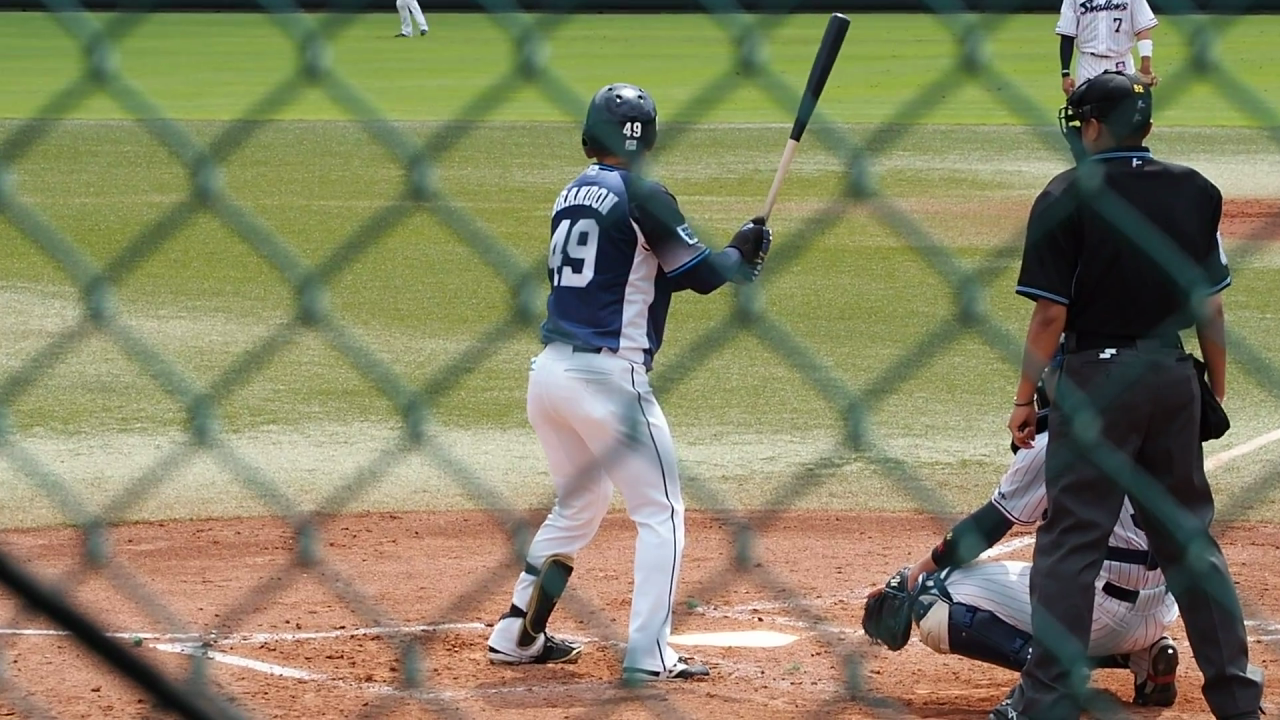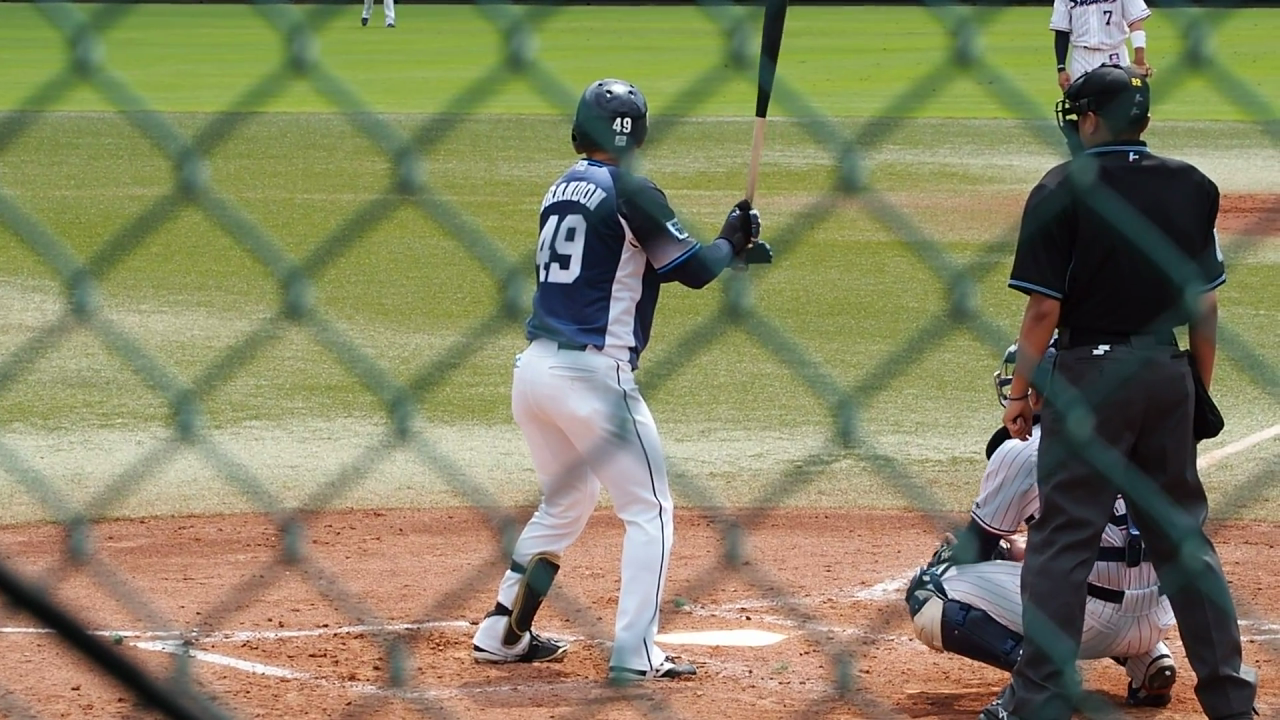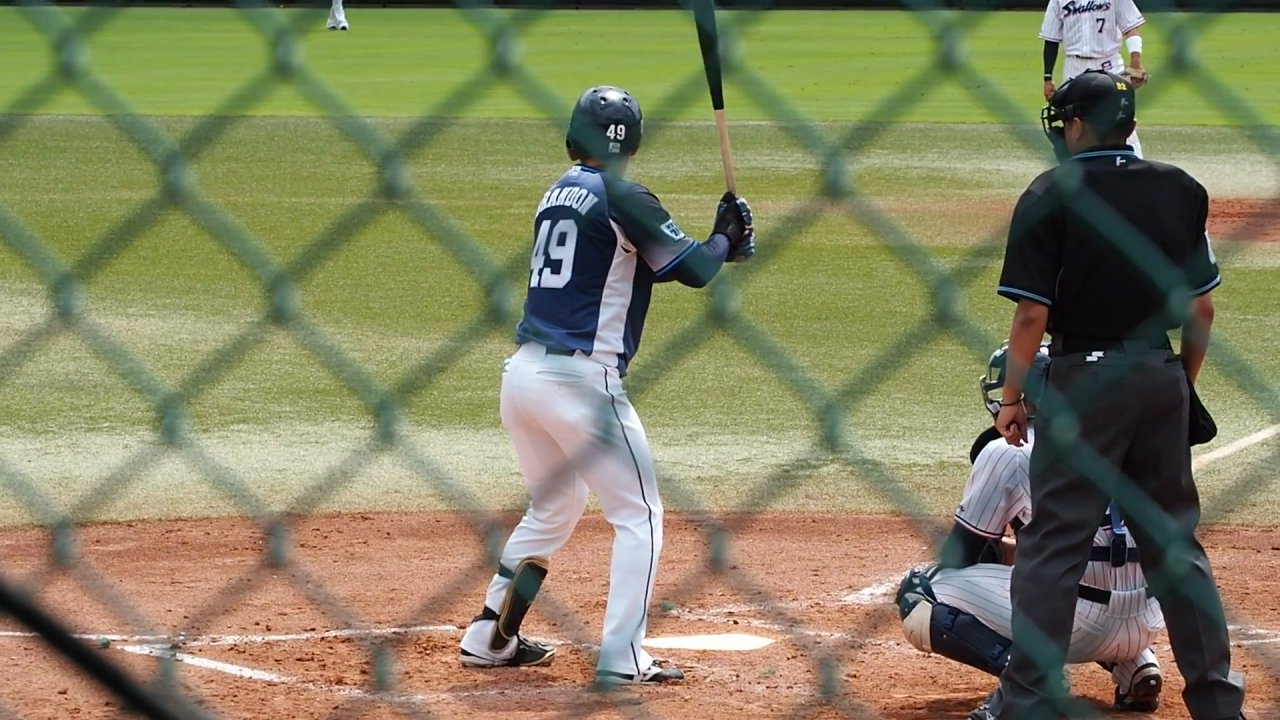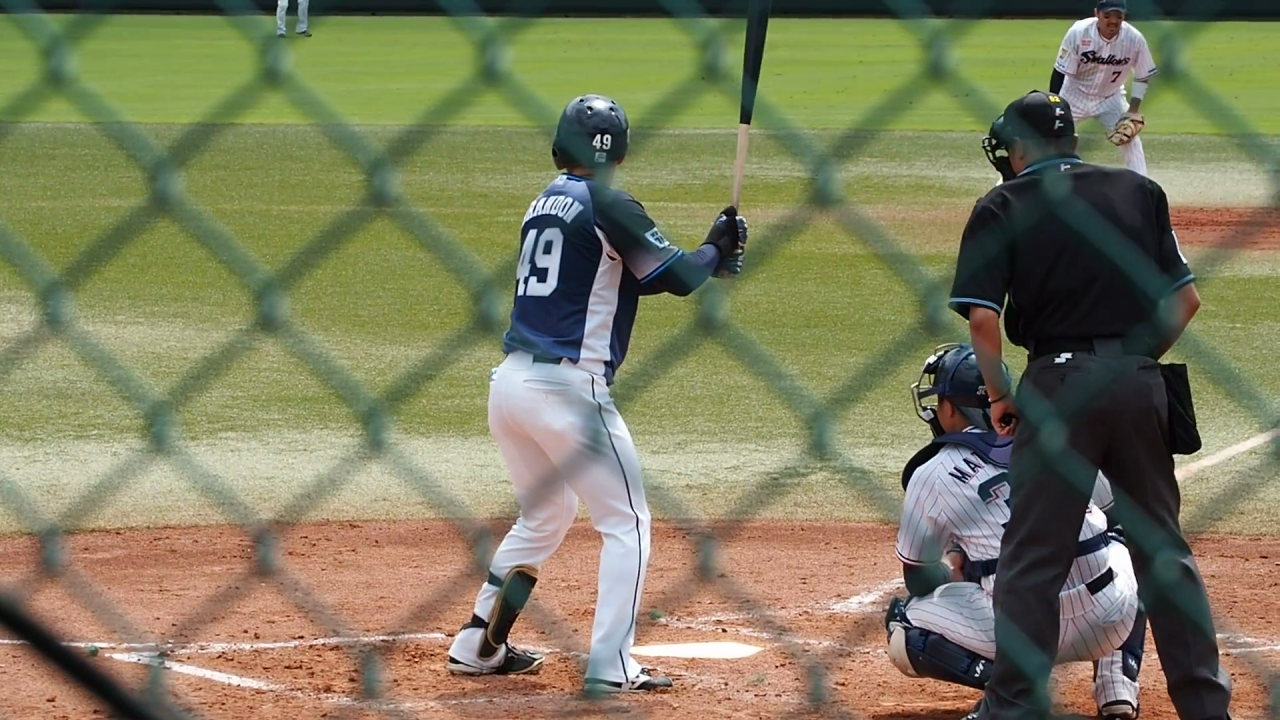
dt=0.7s
person 1, frame 1
left shoulder: (1068, 196)
right shoulder: (1196, 191)
left elbow: (1051, 314)
right elbow: (1211, 305)
left wrist: (1024, 399)
right wrist: (1216, 391)
left hip: (1098, 376)
right hip: (1174, 375)
left knee: (1071, 540)
right knee: (1188, 535)
person 1, frame 2
left shoulder: (1063, 189)
right shoulder: (1192, 186)
left elbow: (1045, 308)
right elbow: (1205, 303)
left wrist: (1020, 391)
right wrist: (1200, 391)
left hip: (1090, 372)
right hip: (1168, 373)
left knee: (1063, 538)
right knee: (1182, 533)
person 1, frame 3
left shoulder: (1051, 194)
right shoulder: (1181, 190)
left elbow: (1032, 313)
right elbow: (1200, 307)
left wrist: (1011, 396)
right wrist: (1183, 384)
left hip: (1085, 380)
right hip: (1161, 377)
left knee: (1054, 543)
right knee: (1173, 539)
person 1, frame 4
left shoulder: (1004, 205)
right shoulder: (1139, 190)
left elbow: (983, 317)
right elbow: (1187, 300)
left wrist: (999, 395)
left hip: (1061, 383)
right hip: (1140, 380)
left knee: (1034, 555)
right knee: (1162, 545)
person 2, frame 1
left shoulder: (571, 194)
right shoulder: (642, 196)
right elbow: (701, 276)
left wrist: (724, 262)
right wrist: (742, 250)
left hip: (550, 370)
right hip: (607, 377)
left knee: (576, 506)
right knee: (661, 513)
left ankle: (517, 634)
right ankle: (648, 656)
person 2, frame 2
left shoulder: (561, 189)
right shoulder: (630, 192)
right elbow: (694, 271)
left wrist: (730, 248)
right wrist: (730, 240)
left hip: (535, 368)
right hip: (593, 373)
left knee: (564, 504)
right knee: (649, 511)
left ankle: (503, 634)
right ankle: (636, 655)
person 2, frame 3
left shoulder: (556, 193)
right shoulder: (623, 199)
right elbow: (694, 270)
left wrist: (717, 241)
right wrist: (725, 235)
left hip: (523, 373)
right hip: (580, 380)
left knee: (552, 509)
right knee: (639, 515)
left ankle: (489, 637)
right ankle: (622, 659)
person 2, frame 4
left shoulder: (544, 202)
right shoulder: (608, 206)
right elbow: (678, 277)
left wrist: (707, 257)
right wrist: (716, 247)
left hip: (511, 381)
right hip: (567, 387)
left knee: (543, 517)
right knee: (627, 522)
left ankle: (478, 645)
right ankle: (611, 667)
person 3, frame 1
left shoulder: (1052, 444)
left elbow: (985, 527)
left wrist: (916, 573)
left hip: (1103, 610)
right hip: (1157, 613)
left knee: (932, 595)
right ankle: (1143, 654)
person 3, frame 2
left shoulder: (1021, 449)
left elbow: (976, 548)
left wrist: (949, 563)
right wrist: (1028, 556)
left hip: (1093, 618)
right hip: (1156, 619)
left knee: (929, 591)
right ankle: (1149, 658)
person 3, frame 3
left shoulder: (1006, 450)
left elbow: (958, 556)
right wrist: (1014, 551)
left hip: (1075, 623)
right hip: (1143, 624)
left knee: (919, 594)
right ankle: (1134, 666)
person 3, frame 4
left shoulder: (932, 475)
left elbow: (920, 582)
right hip: (1114, 619)
left knee: (904, 626)
right knee: (1117, 547)
right ankle: (1118, 686)
